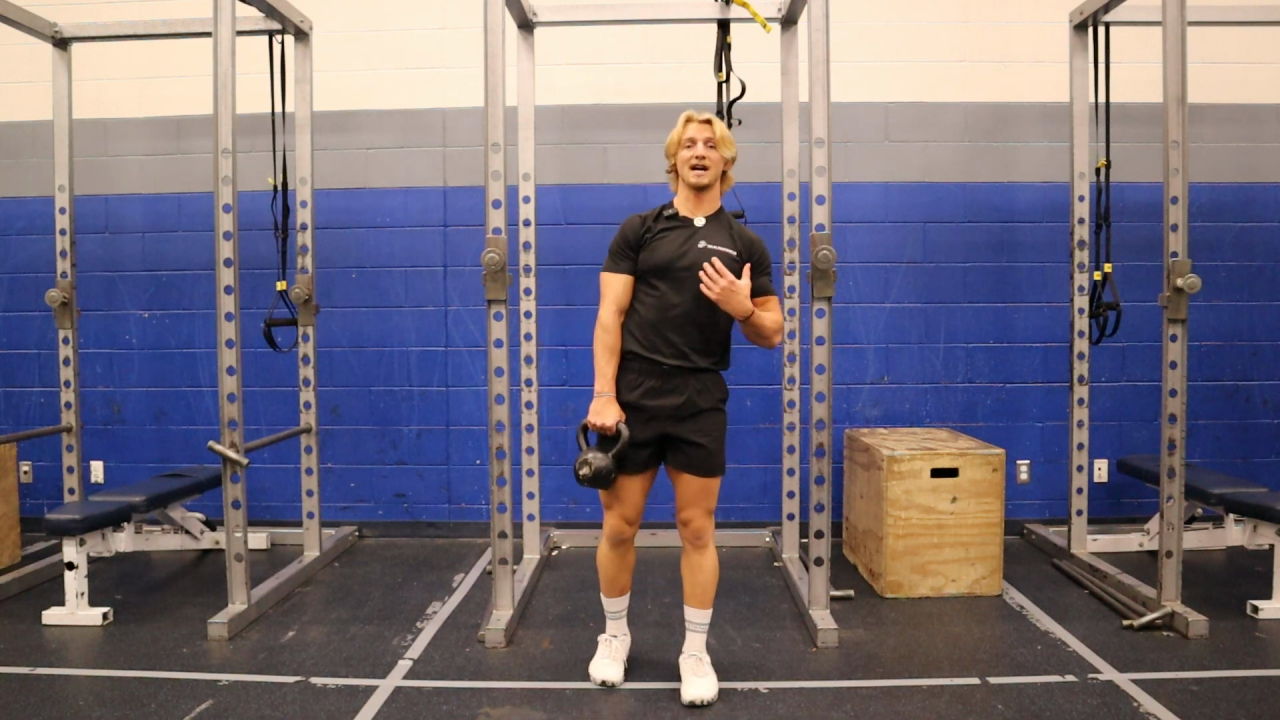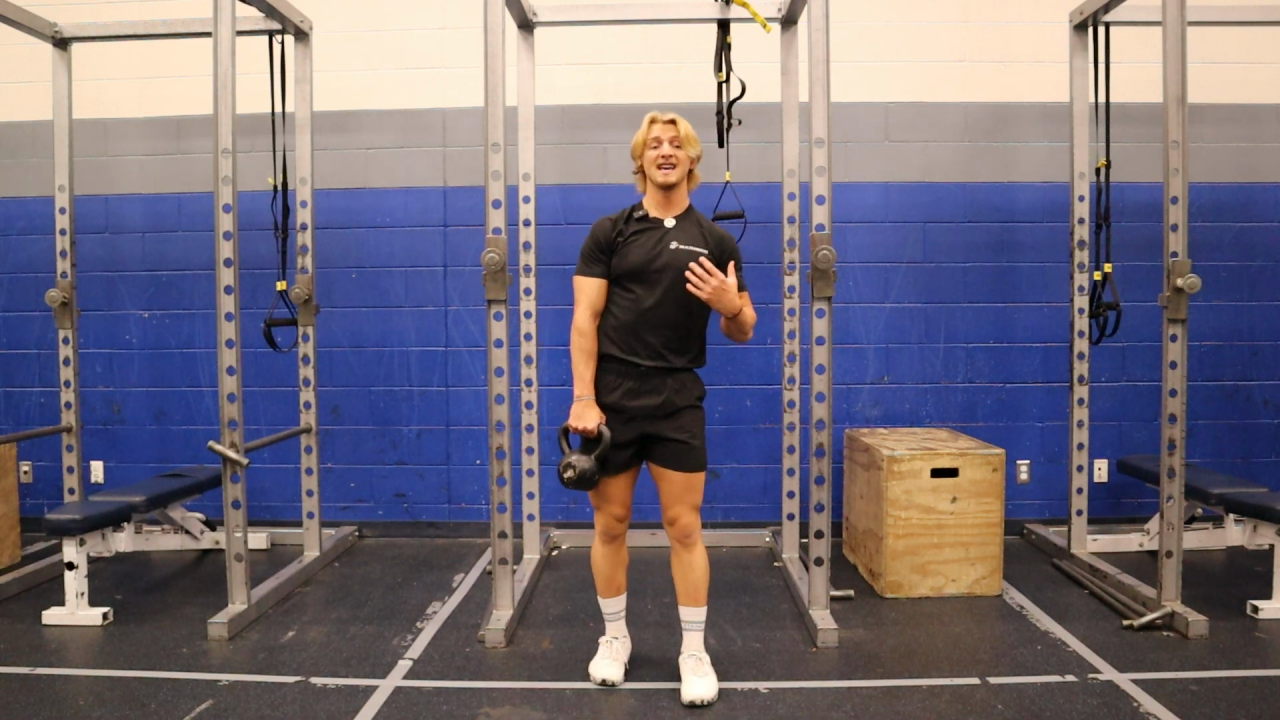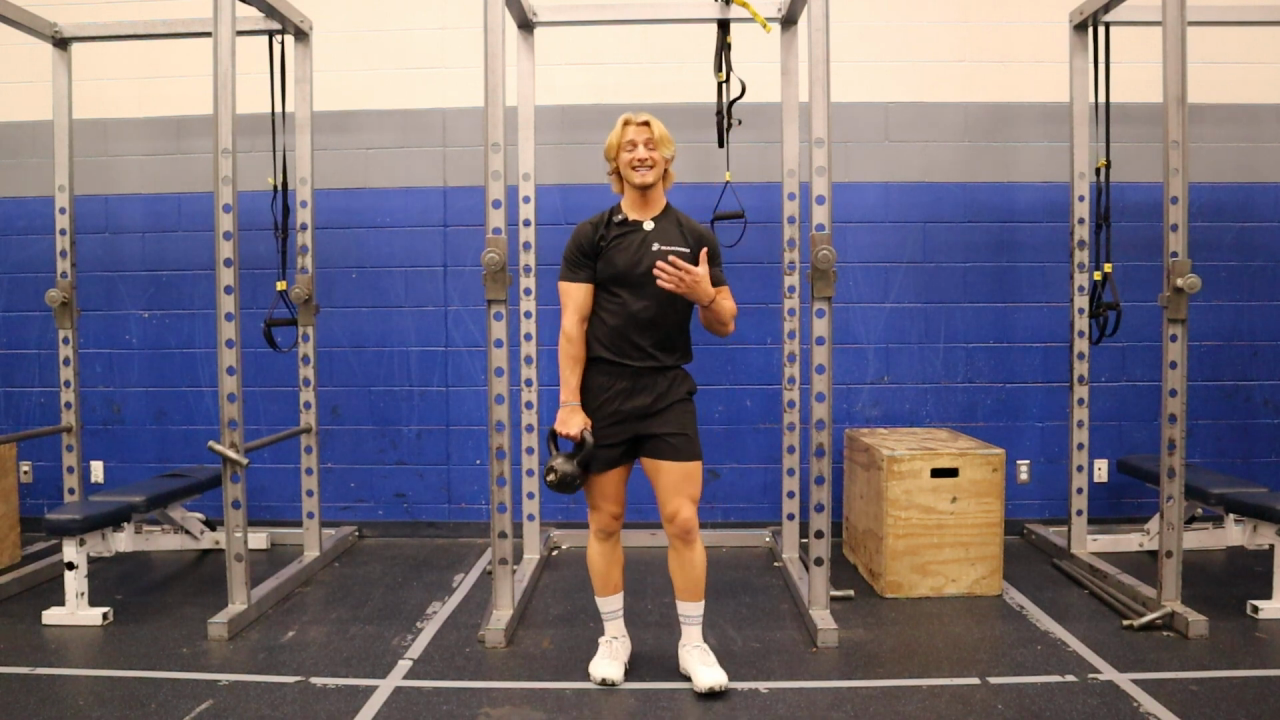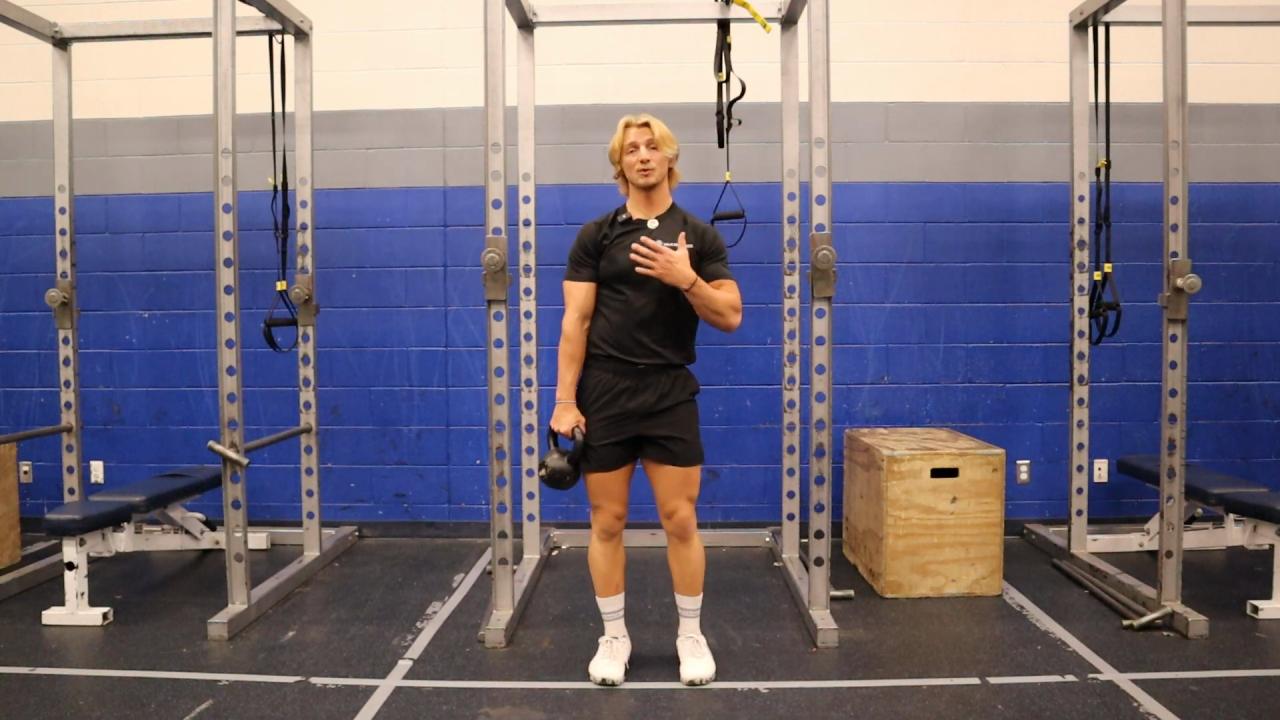
dt=0.3s
person 1, frame 1
left shoulder: (745, 244)
right shoulder: (638, 229)
left elbow: (769, 335)
right elbow: (611, 314)
left wrist: (744, 309)
right wrist: (603, 393)
left hip: (701, 400)
right hip: (634, 397)
left knee: (696, 529)
right knee: (619, 526)
left ankle: (695, 651)
right ankle: (614, 633)
person 1, frame 2
left shoulder: (716, 241)
right shoulder: (609, 231)
left elbow: (742, 332)
right elbow: (585, 317)
left wrist: (732, 305)
right wrist: (583, 397)
left hip: (678, 398)
right hip: (613, 395)
left knee: (684, 527)
right knee: (610, 524)
left ankle: (693, 650)
right ankle: (615, 637)
person 1, frame 3
left shoulder: (695, 238)
right shoulder: (590, 235)
left elbow: (724, 324)
right elbow: (573, 323)
left wrist: (704, 292)
right wrist: (569, 403)
left hip: (669, 395)
right hip: (603, 396)
left knee: (683, 521)
right knee: (605, 522)
left ankle: (693, 642)
right ankle: (613, 636)
person 1, frame 4
left shoulder: (699, 236)
right shoulder: (595, 235)
left elbow: (730, 317)
right elbow: (576, 321)
left wrist: (686, 280)
right wrist: (564, 400)
left hip: (672, 394)
right hip: (604, 394)
left knee: (680, 520)
right knee: (607, 522)
left ankle: (690, 634)
right ankle: (614, 637)
